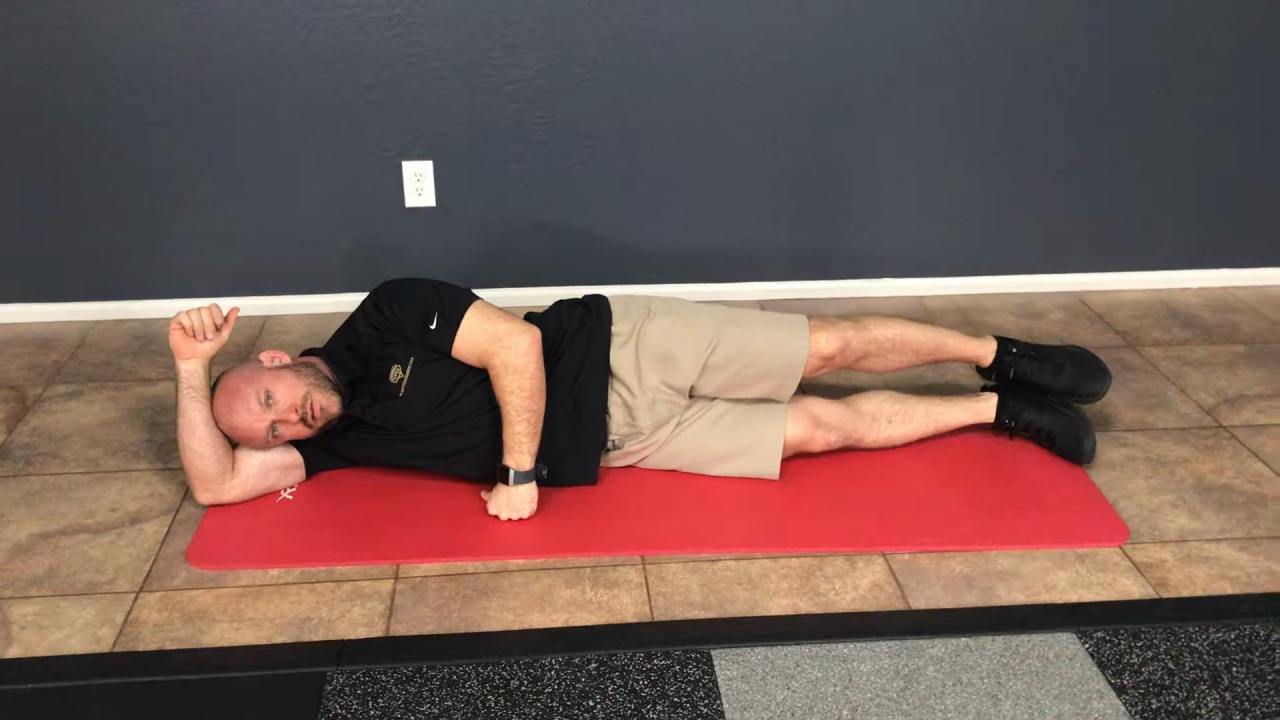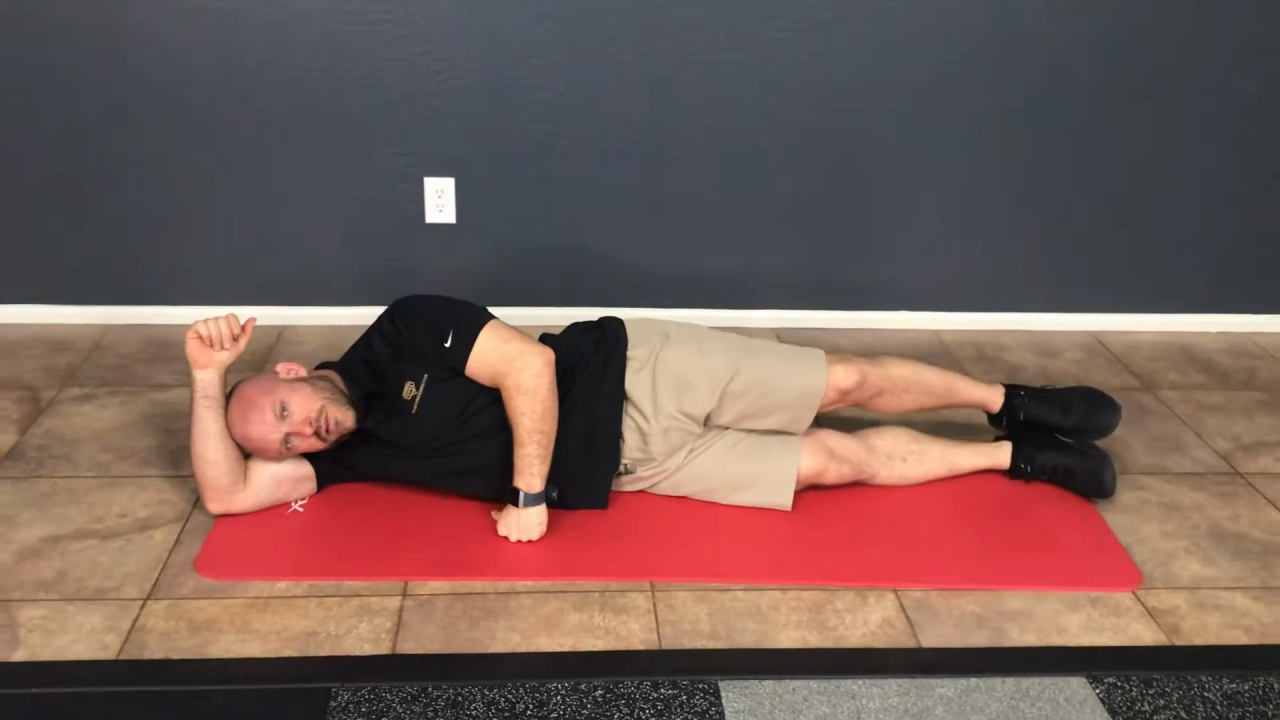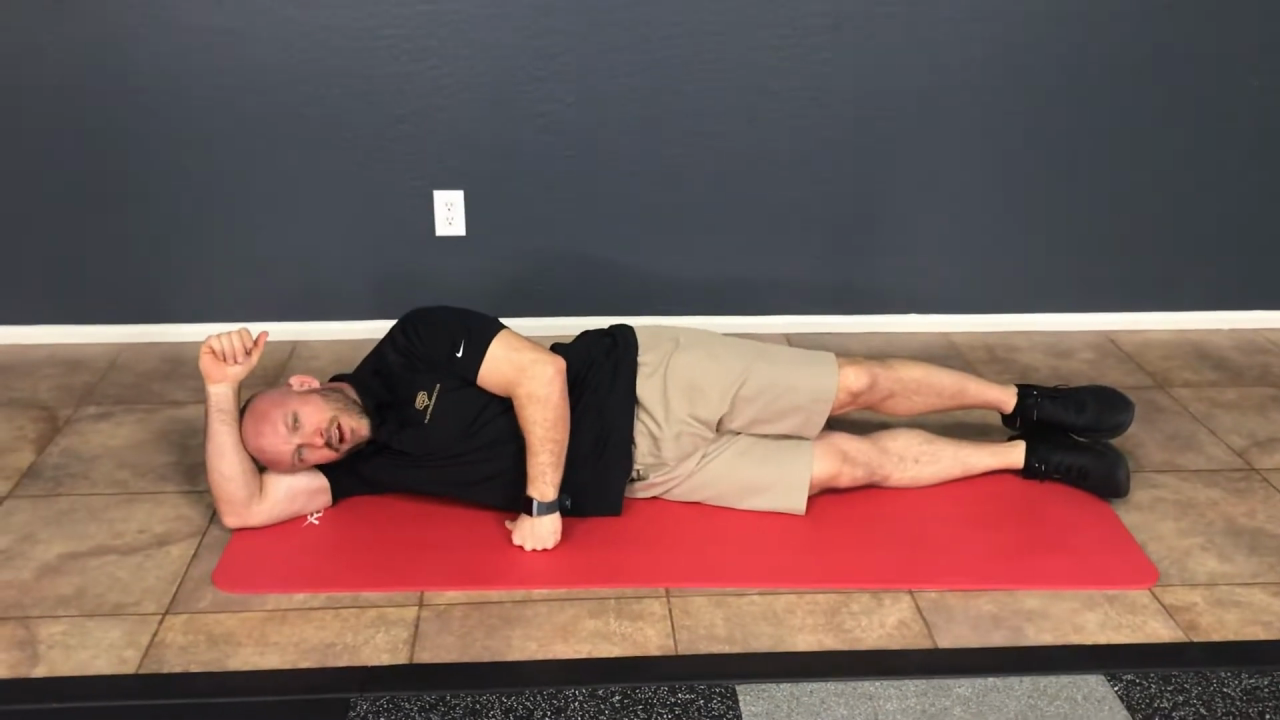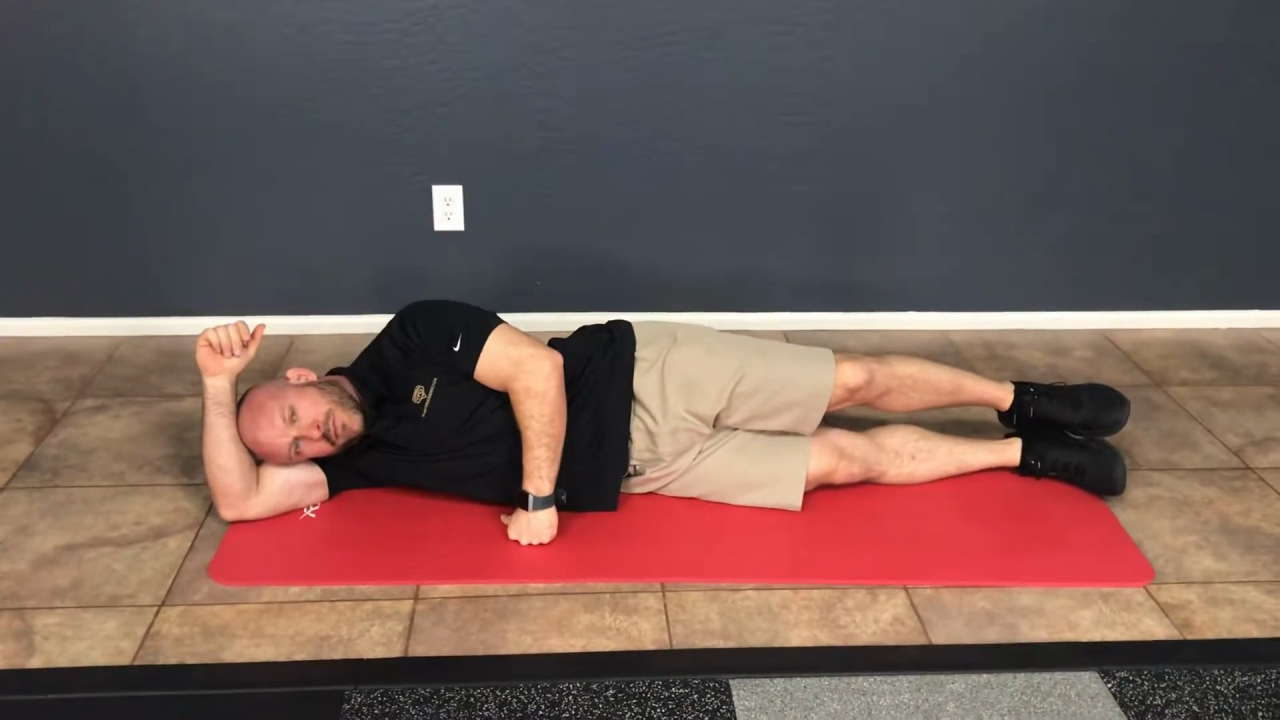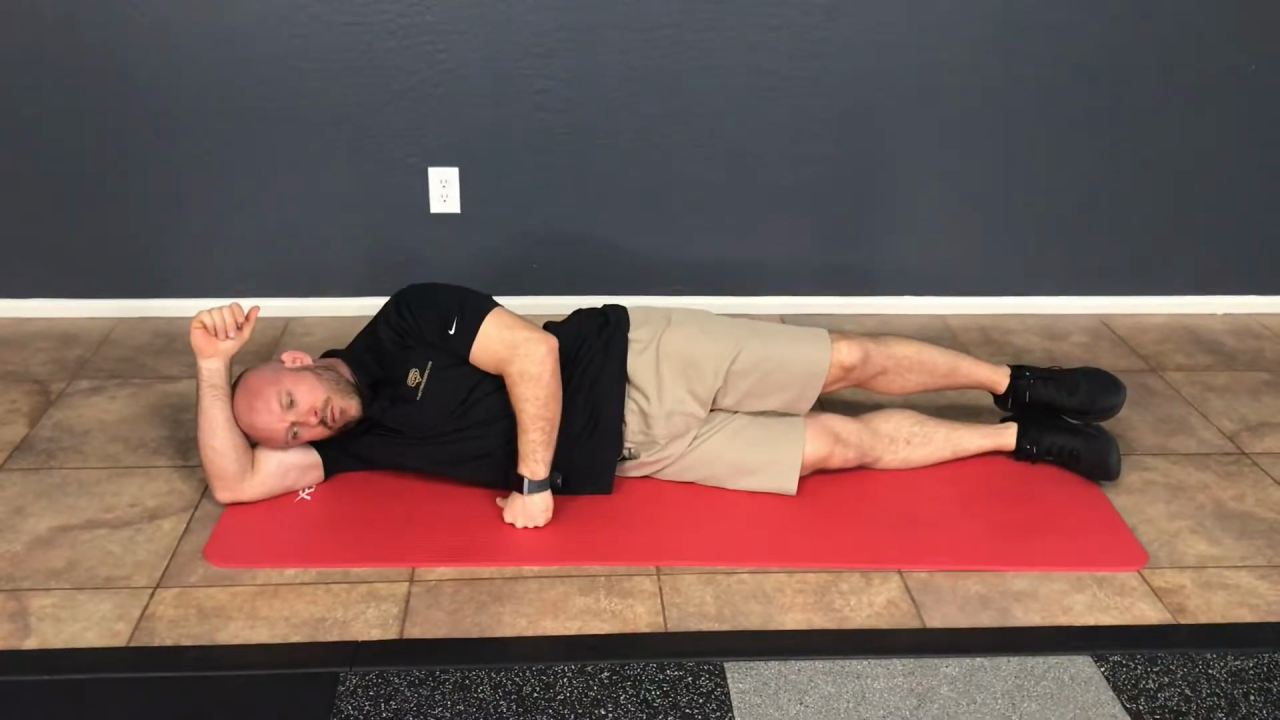
dt=1s
person 1, frame 1
left shoulder: (387, 315)
right shoulder: (337, 439)
left elbow: (515, 343)
right elbow: (214, 483)
left wrist: (519, 472)
right wrist: (190, 369)
left hip: (621, 347)
right hip: (611, 442)
left knee: (831, 345)
right knee: (826, 427)
left ankle: (1002, 359)
right ankle: (999, 409)
person 1, frame 2
left shoulder: (403, 332)
right shoulder: (348, 452)
left elbow: (529, 363)
right elbow: (226, 493)
left wrist: (528, 495)
right wrist: (206, 379)
left hip: (635, 373)
right hip: (626, 467)
left knee: (847, 383)
right knee: (838, 462)
left ankle: (1013, 404)
right ankle: (1015, 458)
person 1, frame 3
left shoulder: (415, 342)
right shoulder: (362, 464)
left elbow: (539, 372)
right elbow: (243, 507)
left wrist: (541, 502)
right wrist: (219, 393)
left hip: (646, 380)
right hip: (637, 470)
left knee: (857, 384)
right knee: (849, 464)
left ankle: (1023, 404)
right ankle: (1027, 457)
person 1, frame 4
left shoulder: (414, 336)
right shoulder: (360, 457)
left elbow: (536, 369)
right elbow: (238, 498)
left wrist: (538, 497)
right wrist: (217, 387)
left hip: (644, 374)
right hip: (633, 466)
left knee: (854, 380)
right knee: (843, 460)
left ankle: (1022, 404)
right ankle: (1027, 455)
person 1, frame 5
left shoulder: (408, 320)
right shoulder: (355, 440)
left elbow: (531, 352)
right elbow: (234, 482)
left wrist: (533, 480)
right wrist: (212, 368)
left hip: (637, 358)
right hip: (628, 450)
left knee: (851, 359)
right knee: (840, 444)
left ankle: (1019, 385)
right ankle: (1022, 440)
